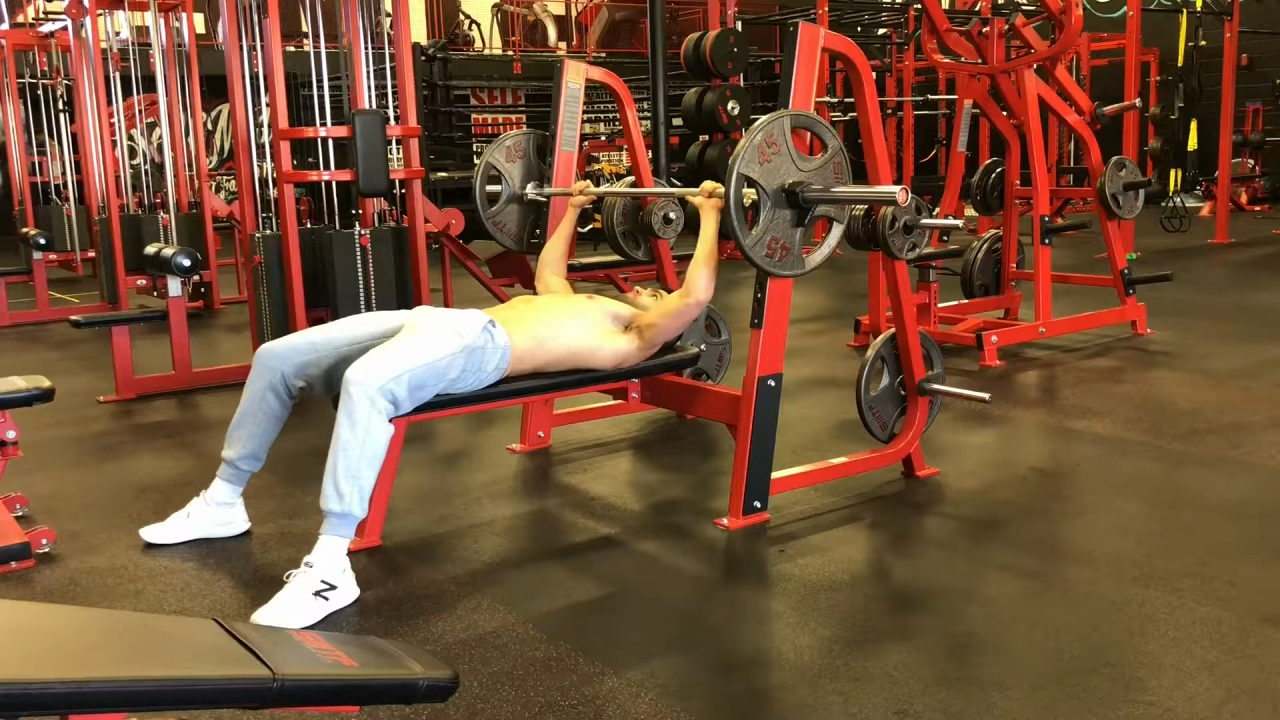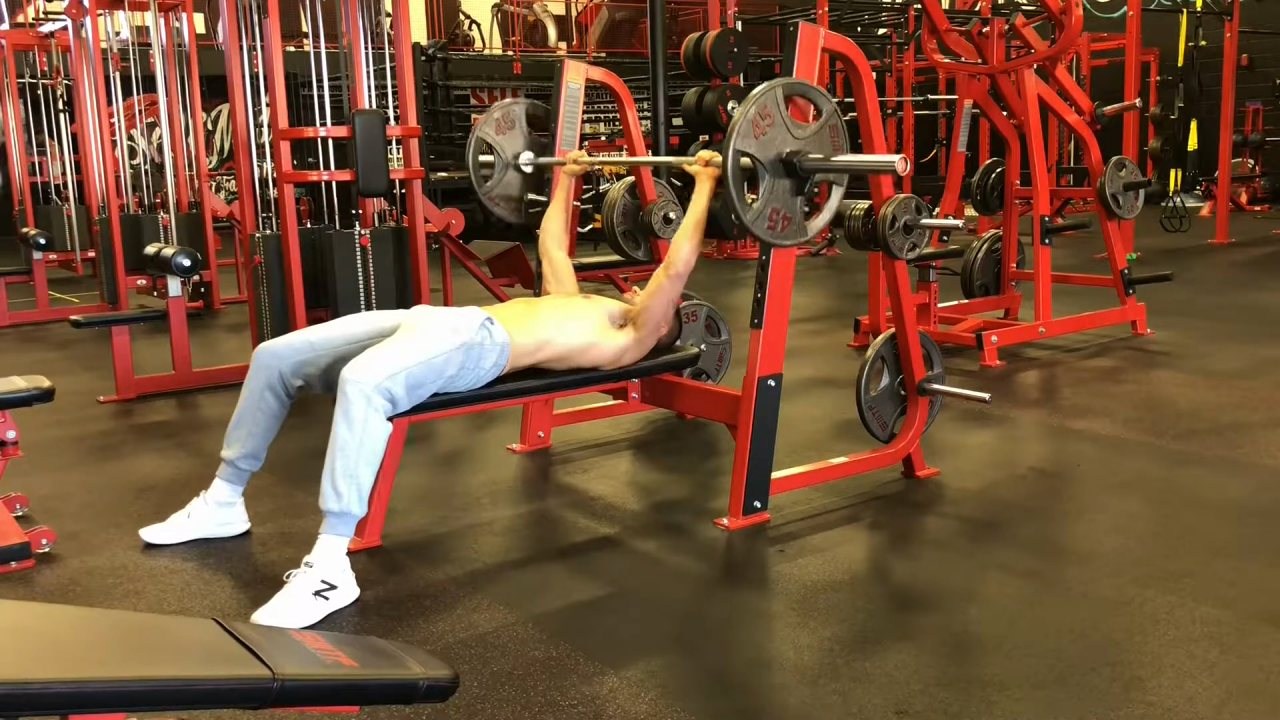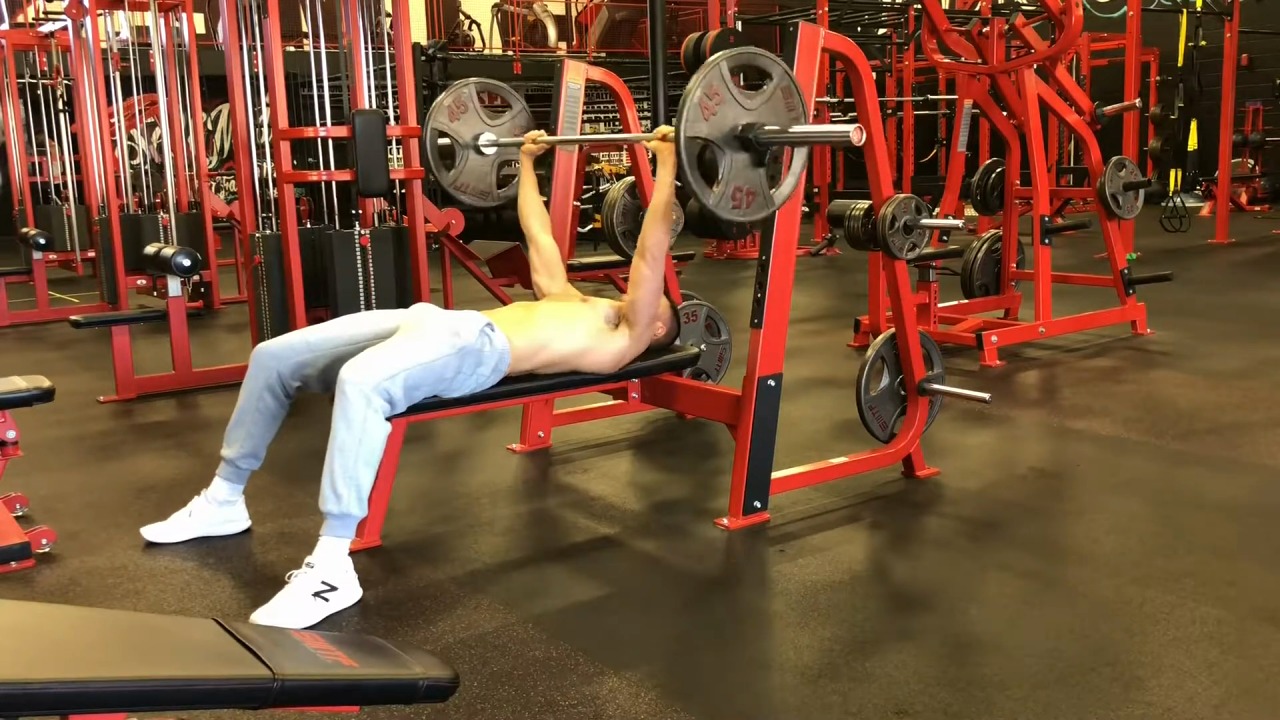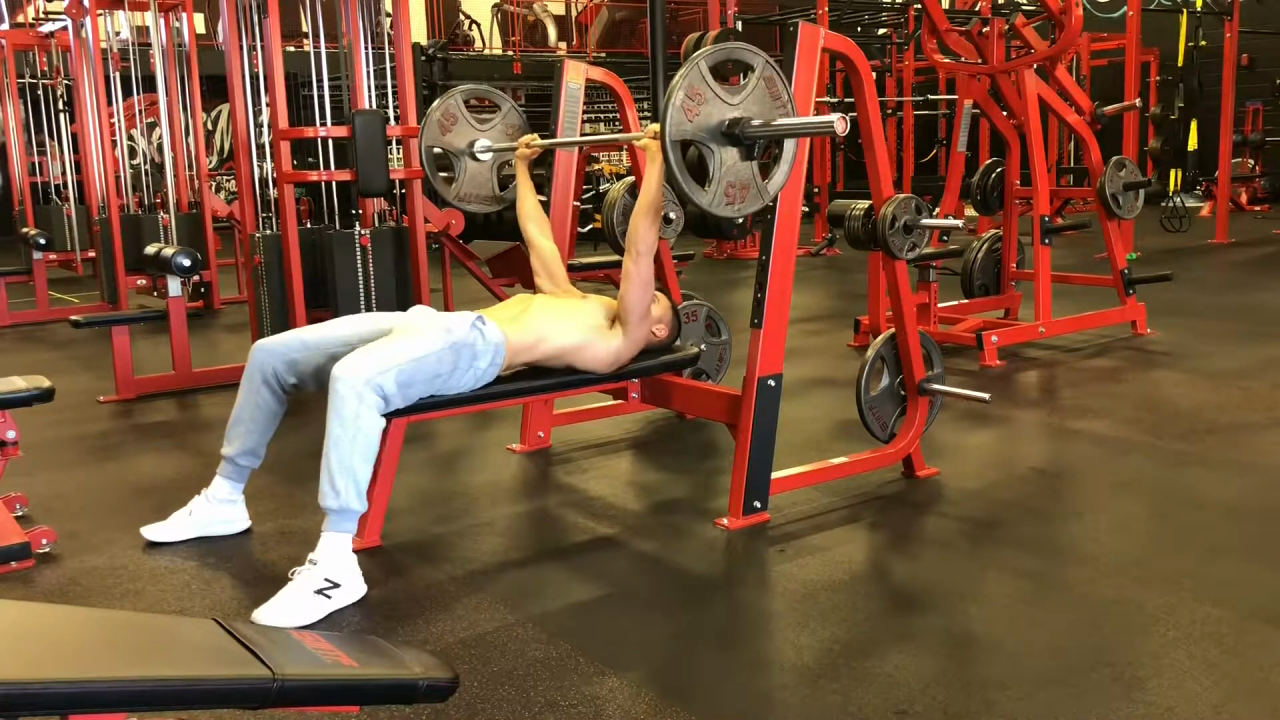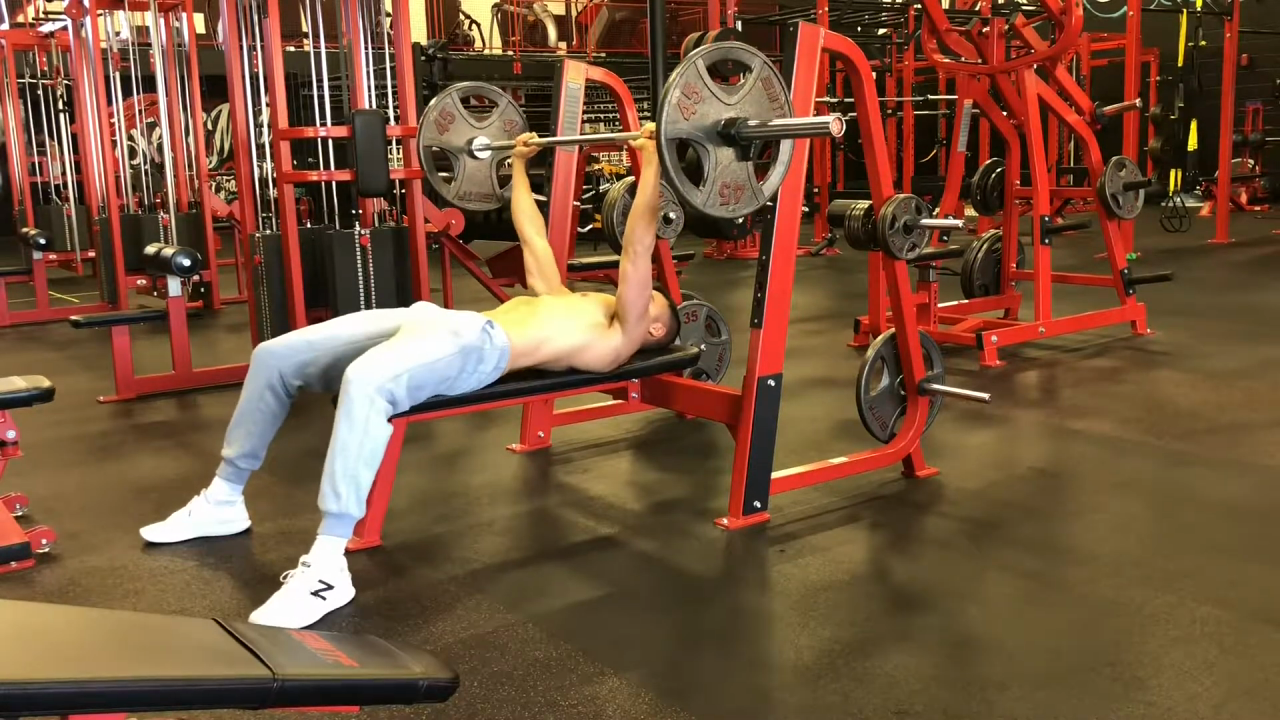
dt=0.7s
person 1, frame 1
left shoulder: (634, 339)
right shoulder: (589, 307)
left elbow: (695, 298)
right elbow: (547, 275)
left wrist: (709, 215)
right wrist: (573, 209)
left hip: (483, 343)
right hip: (440, 320)
left knee: (366, 385)
right knee: (276, 358)
left ankle: (331, 566)
right ankle: (223, 501)
person 1, frame 2
left shoulder: (628, 339)
right shoulder: (578, 305)
left elbow: (676, 268)
right elbow: (553, 249)
left wrist: (704, 186)
right wrist: (564, 182)
left hip: (480, 342)
right hip: (438, 319)
left knee: (362, 383)
right knee: (274, 356)
left ankle: (330, 565)
right ankle: (224, 500)
person 1, frame 3
left shoulder: (626, 340)
right shoulder: (572, 301)
left elbow: (651, 254)
right elbow: (538, 237)
left wrist: (666, 165)
right wrist: (527, 161)
left hip: (480, 346)
right hip: (435, 319)
left knee: (362, 382)
right knee: (273, 356)
left ankle: (332, 567)
right ankle: (225, 498)
person 1, frame 4
left shoulder: (623, 339)
right shoulder: (575, 302)
left elbow: (641, 253)
right elbow: (540, 241)
left wrist: (655, 164)
right wrist: (523, 167)
left hip: (476, 345)
right hip: (433, 322)
left knee: (354, 378)
right knee: (270, 354)
left ankle: (336, 565)
right ankle: (225, 498)
person 1, frame 5
left shoulder: (619, 339)
right shoulder: (569, 303)
left elbow: (637, 250)
right elbow: (533, 240)
left wrist: (651, 163)
right wrist: (519, 165)
left hip: (479, 344)
right hip: (431, 318)
left knee: (366, 382)
right knee: (276, 357)
left ankle: (327, 566)
right ankle: (224, 499)
